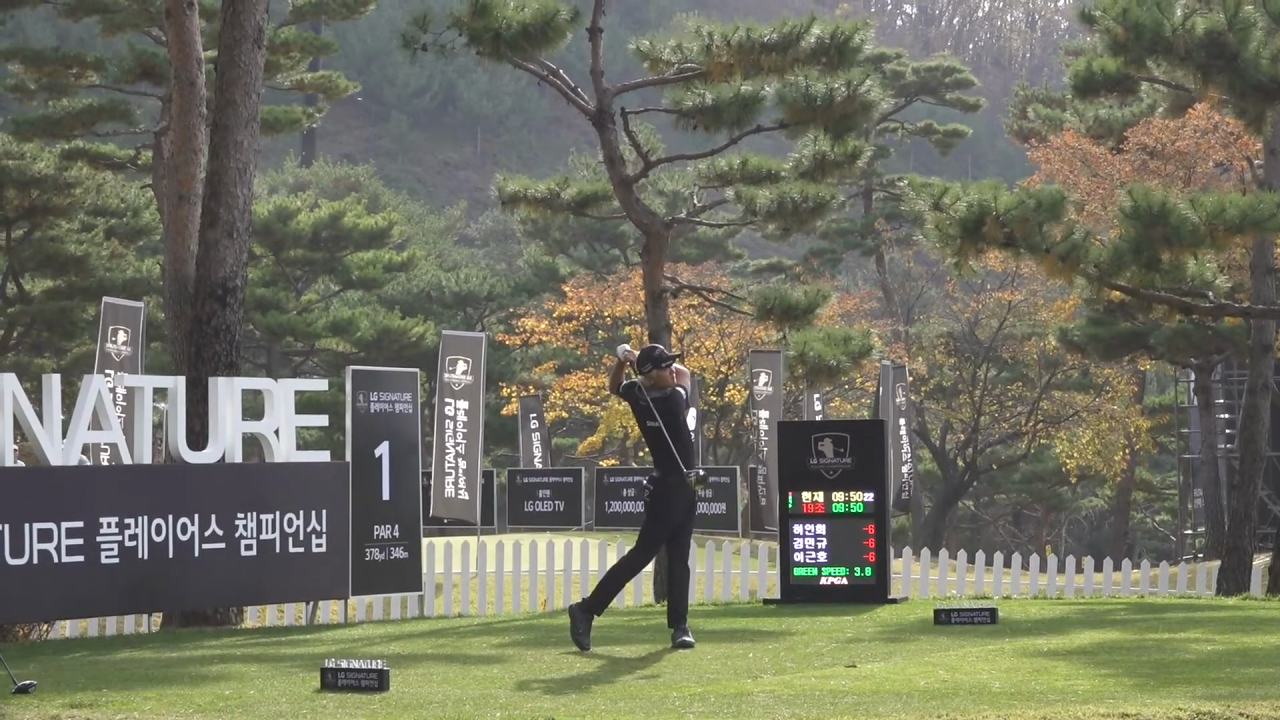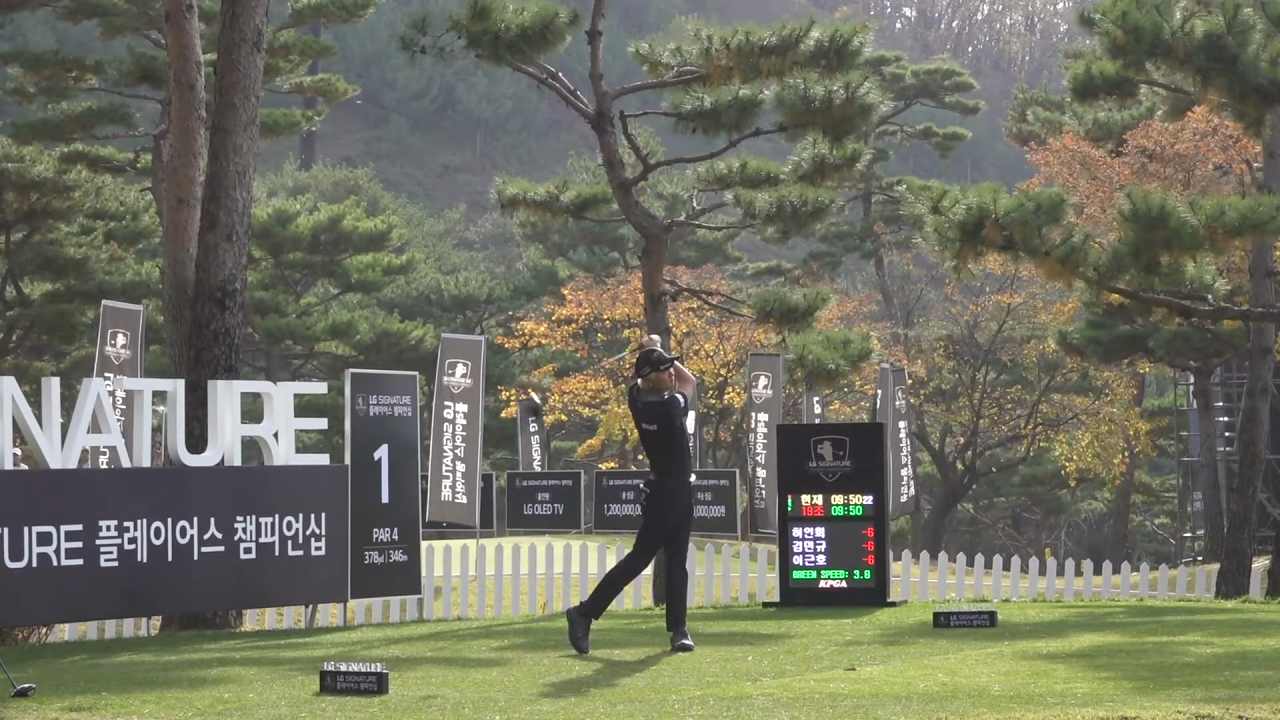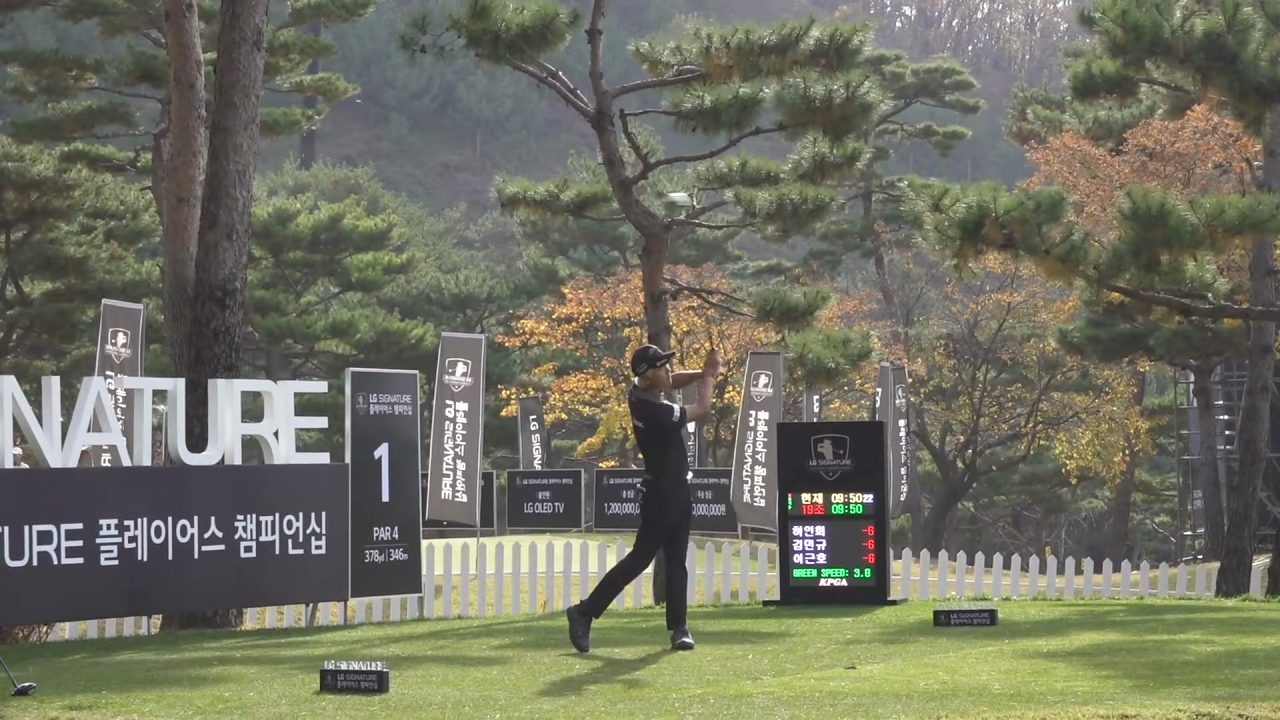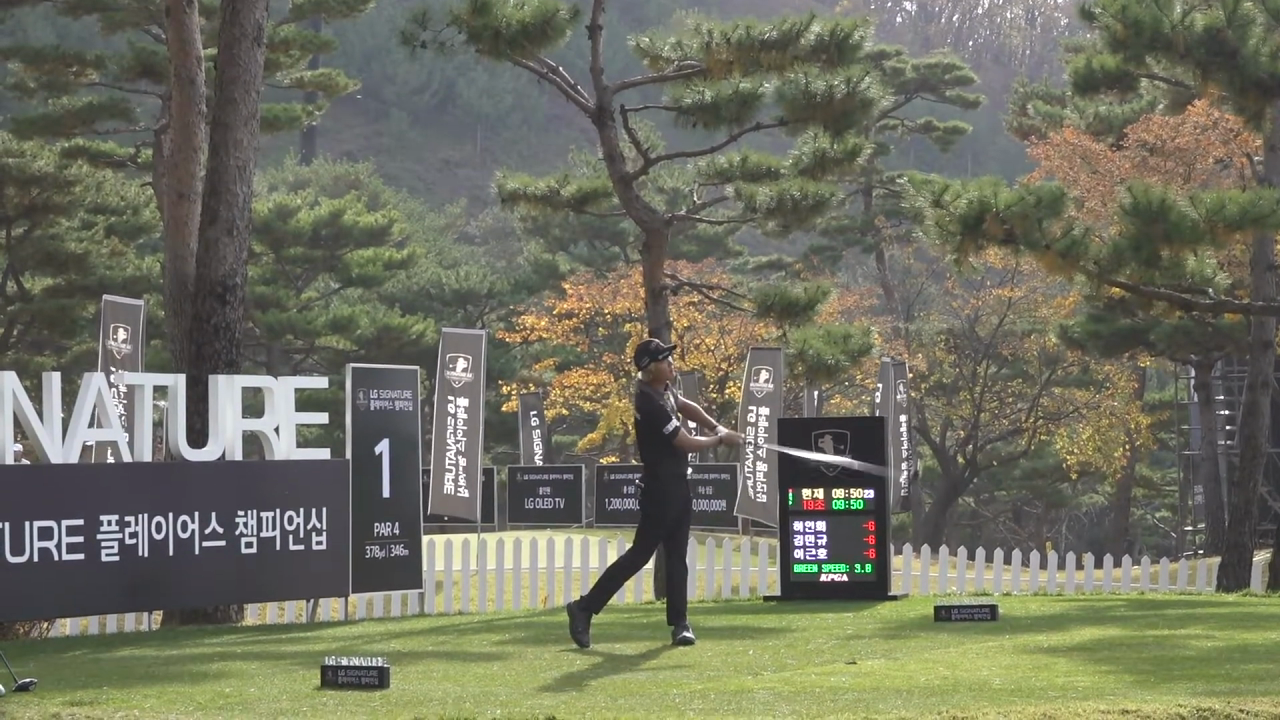
dt=0.3s
person 1, frame 1
left shoulder: (636, 393)
right shoulder: (672, 401)
left elbow: (613, 385)
right elbow: (686, 374)
left wrist: (624, 359)
right wrist: (642, 359)
left hip: (680, 487)
right hip: (669, 488)
left knee: (679, 559)
right knee: (642, 554)
left ankle: (679, 625)
right ankle: (586, 609)
person 1, frame 2
left shoulder: (636, 394)
right shoulder: (667, 407)
left elbow: (665, 378)
right elbow: (689, 382)
left wrist: (653, 353)
right wrist: (655, 351)
left hip: (677, 490)
right hip: (666, 492)
left knee: (677, 562)
right knee: (639, 558)
left ankle: (678, 629)
right ankle: (584, 613)
person 1, frame 3
left shoulder: (640, 391)
right shoulder: (654, 409)
left elbow: (675, 380)
right elbow: (700, 410)
left wrist: (702, 371)
right wrist: (708, 375)
left hip: (675, 489)
right hip: (663, 492)
left knee: (676, 560)
right knee: (640, 557)
left ankle: (678, 627)
right ankle: (585, 611)
person 1, frame 4
left shoulder: (658, 388)
right shoulder: (652, 405)
left elbow: (685, 407)
right elbow: (687, 444)
left wrist: (717, 428)
right wrist: (720, 440)
left hip: (677, 484)
right hip: (661, 488)
left knee: (677, 556)
right knee: (640, 553)
left ankle: (679, 622)
right ankle: (585, 607)
